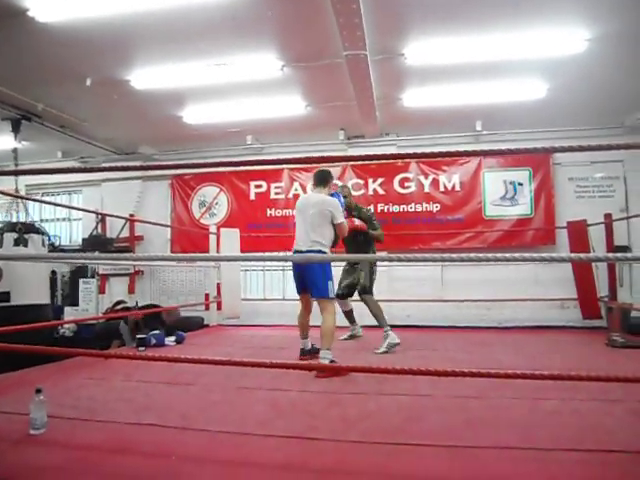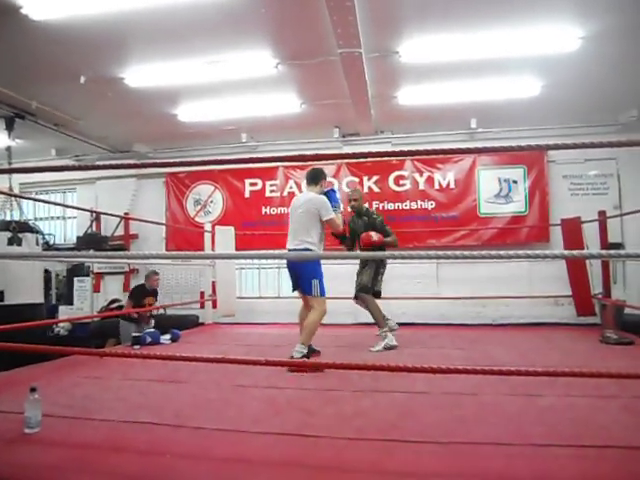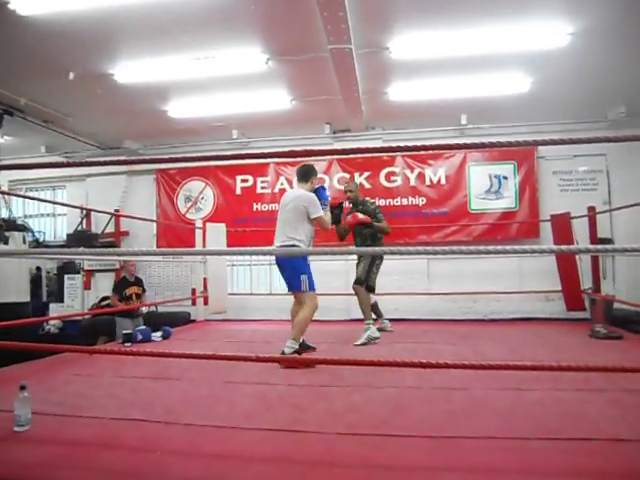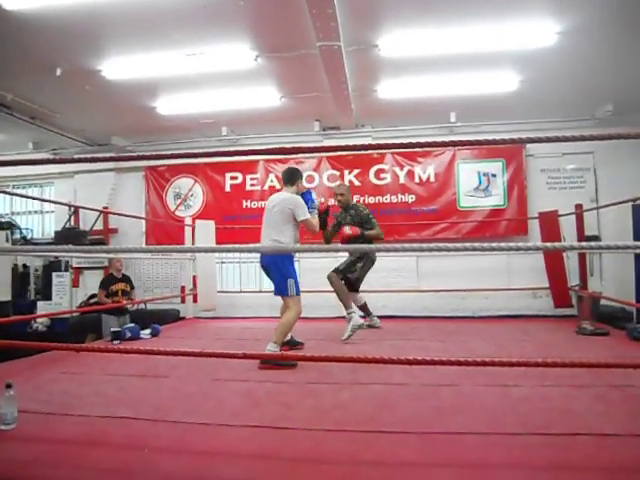
dt=0.3s
person 1, frame 1
left shoulder: (301, 201)
right shoulder: (332, 202)
right elbow: (343, 232)
right wrist: (341, 209)
left hip: (299, 255)
right hip: (317, 257)
left knee: (306, 304)
right knee: (328, 310)
left ankle: (306, 348)
right ankle: (325, 360)
person 1, frame 2
left shoulder: (296, 199)
right shoulder: (320, 200)
right elbow: (337, 228)
right wrist: (336, 206)
left knee: (307, 302)
right knee: (319, 308)
left ankle: (304, 347)
right ankle: (298, 355)
person 1, frame 3
left shoulder: (287, 196)
right shoulder: (309, 197)
right elbow: (325, 225)
right wrist: (325, 204)
left hip: (282, 252)
right hip: (294, 253)
left knee: (300, 299)
right knee: (310, 303)
left ankle: (298, 342)
right ankle: (289, 350)
person 1, frame 4
left shoulder: (273, 199)
right shoulder: (295, 200)
right elbow: (314, 228)
right wrist: (313, 207)
left hip: (267, 255)
right hip: (280, 255)
left knee: (288, 299)
right knee: (295, 308)
left ankle: (286, 339)
right ankle: (270, 354)
person 2, frame 1
left shoulder: (364, 213)
left elbow: (381, 237)
left wrist: (366, 230)
left hip: (366, 260)
right hip: (352, 262)
left knee: (365, 295)
right knee: (341, 297)
left ankle: (390, 336)
right ankle: (354, 328)
person 2, frame 2
left shoulder: (374, 218)
right shoulder: (352, 221)
left elbow: (394, 241)
right elbow: (350, 248)
left wrist: (380, 240)
right wrist: (342, 238)
left hip: (376, 261)
right hip: (364, 262)
left knee: (364, 295)
right knee: (360, 299)
left ankle: (388, 337)
right ankle: (388, 323)
person 2, frame 3
left shoulder: (370, 206)
right shoulder: (351, 211)
left elbow: (387, 229)
right elbow: (342, 237)
left wrist: (370, 223)
right wrist: (337, 218)
left hip: (373, 252)
right hip: (363, 254)
left knee: (359, 286)
right knee: (364, 289)
left ankle: (371, 329)
right ankle: (383, 322)
person 2, frame 4
left shoulder: (361, 211)
right shoulder: (341, 216)
left elbow: (380, 234)
right elbow: (327, 240)
left wrist: (360, 233)
right wrist: (323, 223)
left hip: (364, 255)
right hip: (356, 255)
left knee: (333, 276)
right knee: (351, 291)
left ankle: (353, 317)
right ankle: (372, 319)
